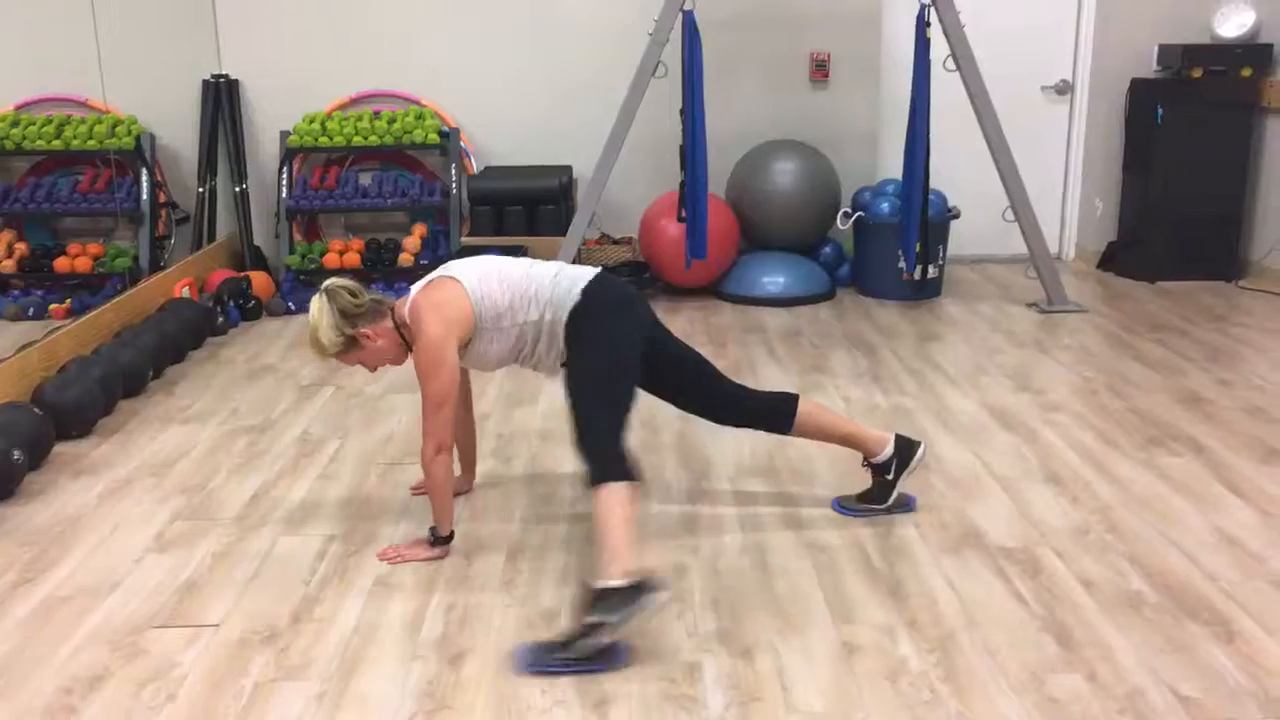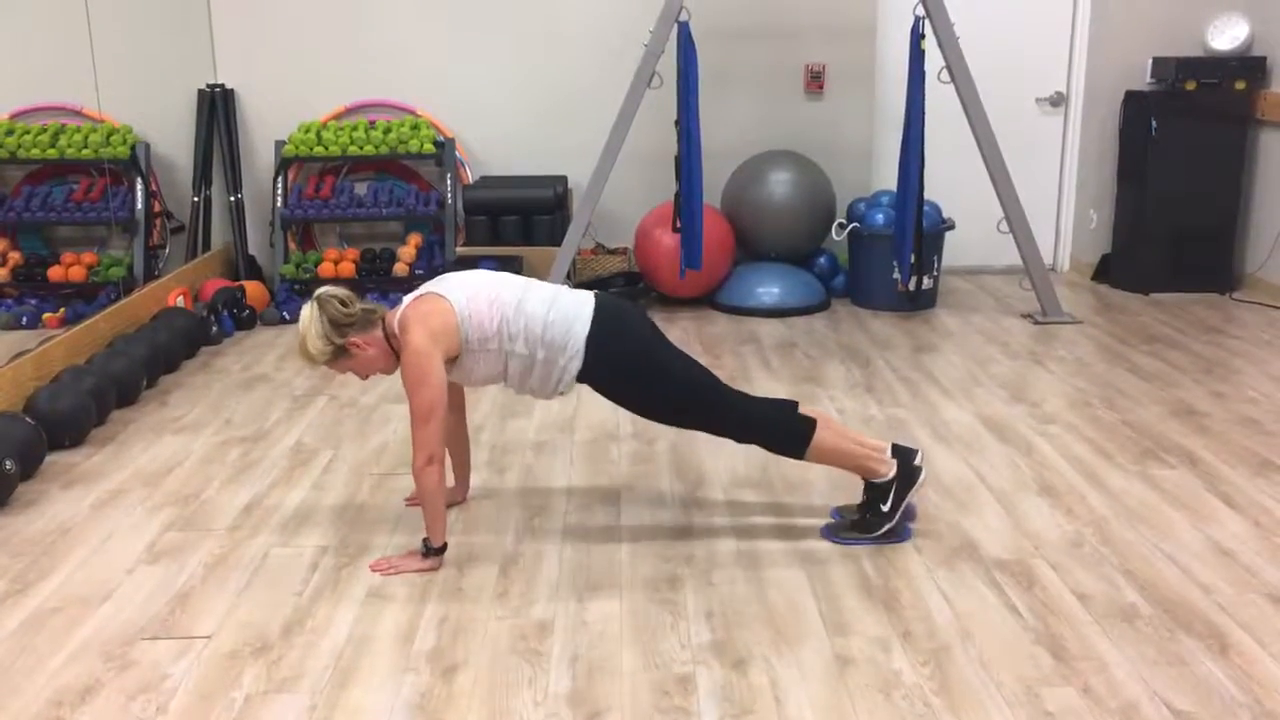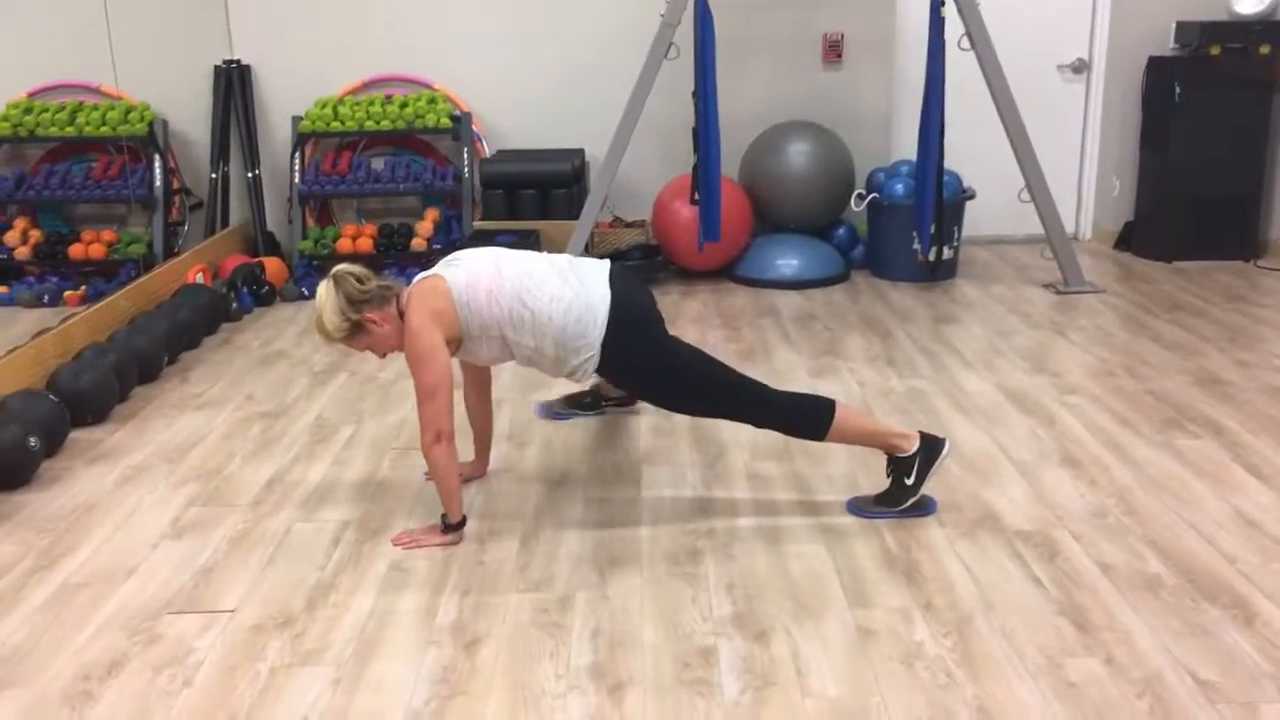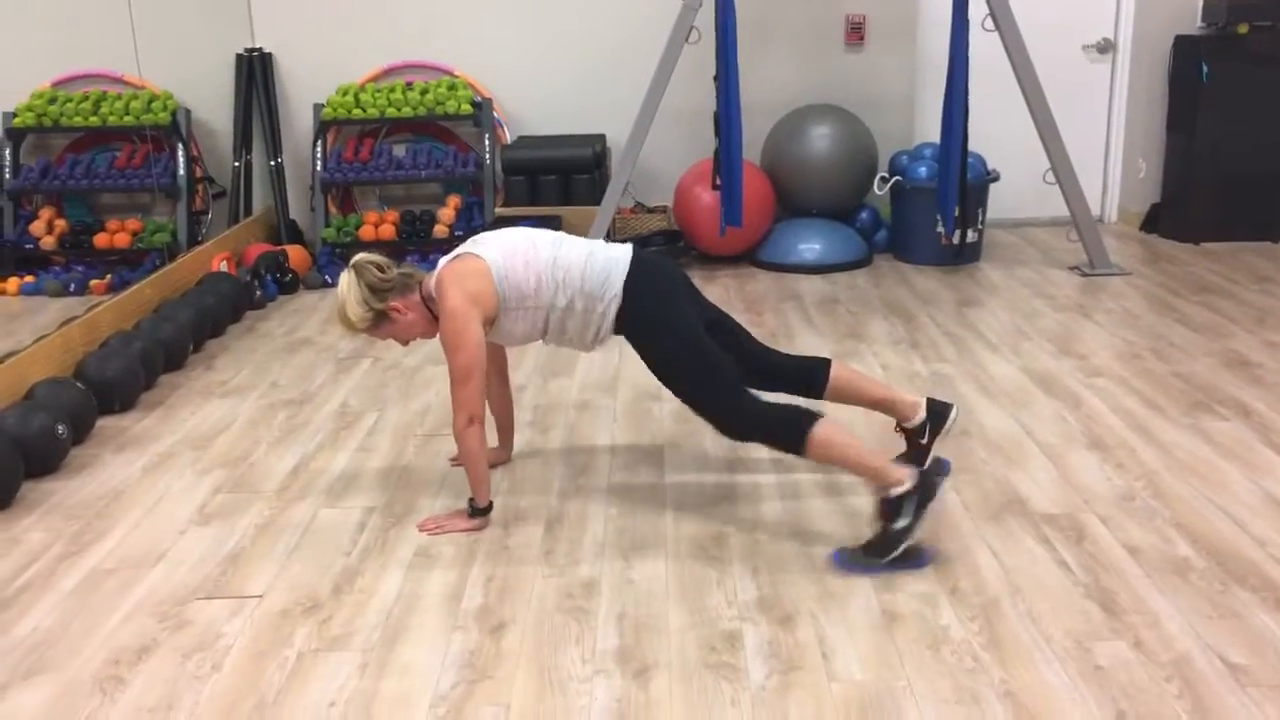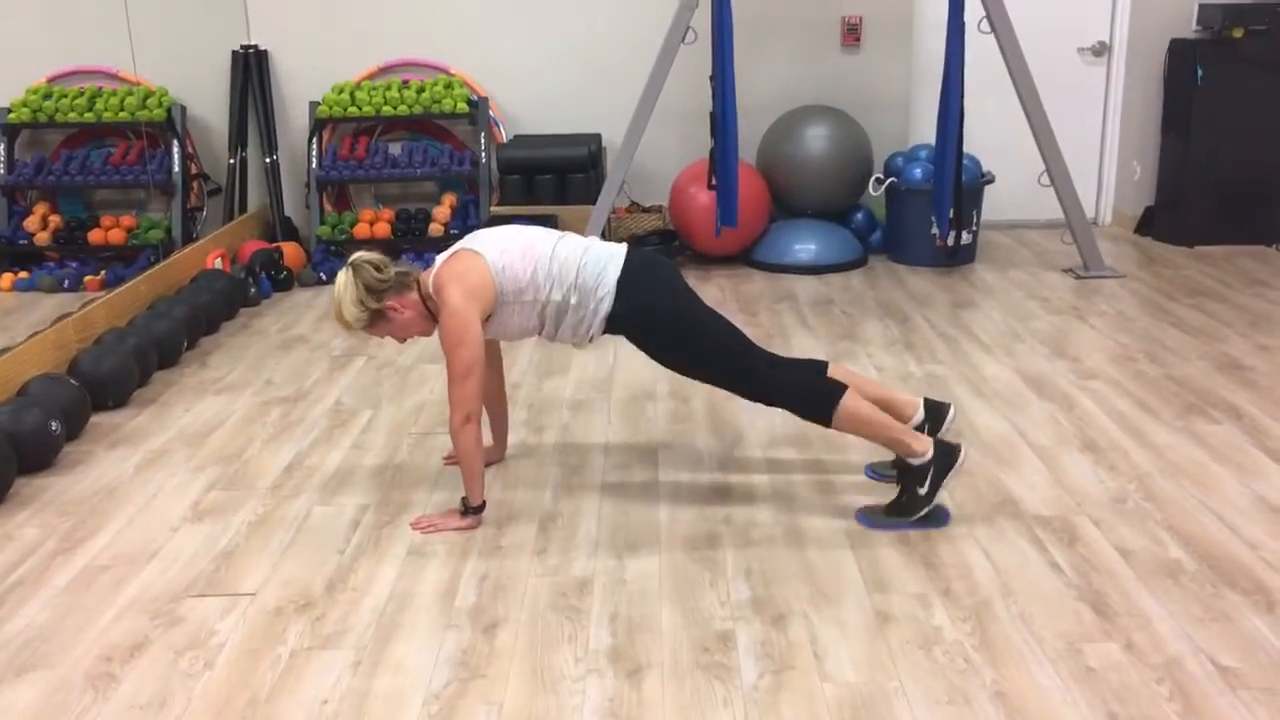
dt=1s
person 1, frame 1
left shoulder: (429, 323)
right shoulder: (423, 308)
left elbow: (436, 442)
right elbow: (459, 405)
left wrist: (439, 535)
right wrist: (464, 476)
left hip: (594, 315)
right hip: (602, 310)
left knee: (599, 448)
right knee: (732, 404)
left ankle: (620, 585)
right ankle: (885, 449)
person 1, frame 2
left shoulder: (417, 337)
right shoulder: (420, 319)
left elbow: (426, 454)
right elbow: (453, 411)
left wrist: (432, 548)
right wrist: (460, 487)
left hip: (600, 345)
right hip: (600, 325)
left knee: (730, 416)
right knee: (730, 409)
left ankle: (884, 472)
right ankle: (885, 451)
person 1, frame 3
left shoulder: (420, 318)
right shoulder: (440, 289)
left elbow: (435, 434)
right elbow: (477, 374)
left wrist: (451, 523)
right wrist: (479, 461)
left hip: (609, 332)
right hip: (608, 288)
left knee: (748, 402)
left ankle: (908, 446)
right ankle: (605, 389)
person 1, frame 4
left shoulder: (455, 298)
right shoulder: (459, 280)
left elbow: (467, 416)
right elbow: (494, 366)
left wrist: (478, 506)
right wrist: (503, 447)
left hip: (634, 293)
right hip: (635, 278)
left knee: (735, 409)
right knee: (764, 368)
left ankle: (901, 483)
right ankle: (917, 411)
person 1, frame 5
left shoulder: (453, 293)
right shoulder: (457, 278)
left elbow: (463, 412)
right elbow: (489, 374)
left wrist: (470, 507)
right wrist: (497, 448)
left hip: (631, 293)
right hip: (629, 282)
left knee: (761, 380)
right knee: (761, 367)
left ankle: (922, 451)
right ankle: (913, 410)
